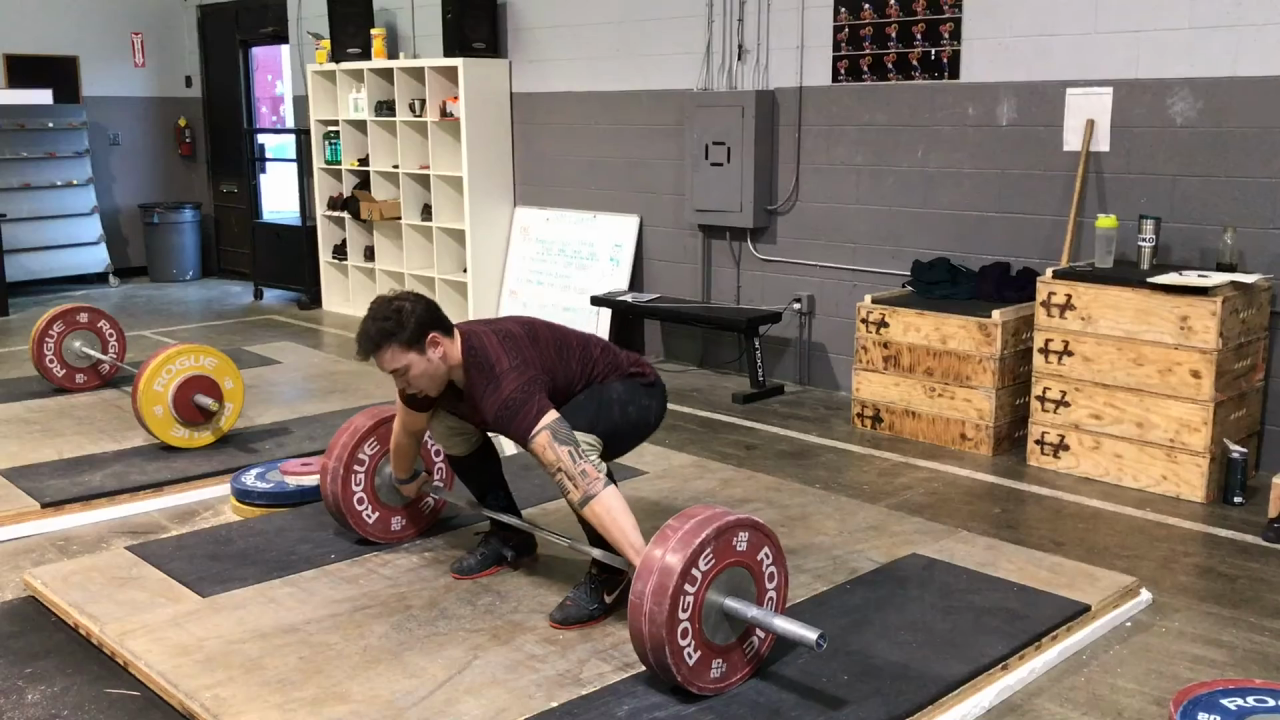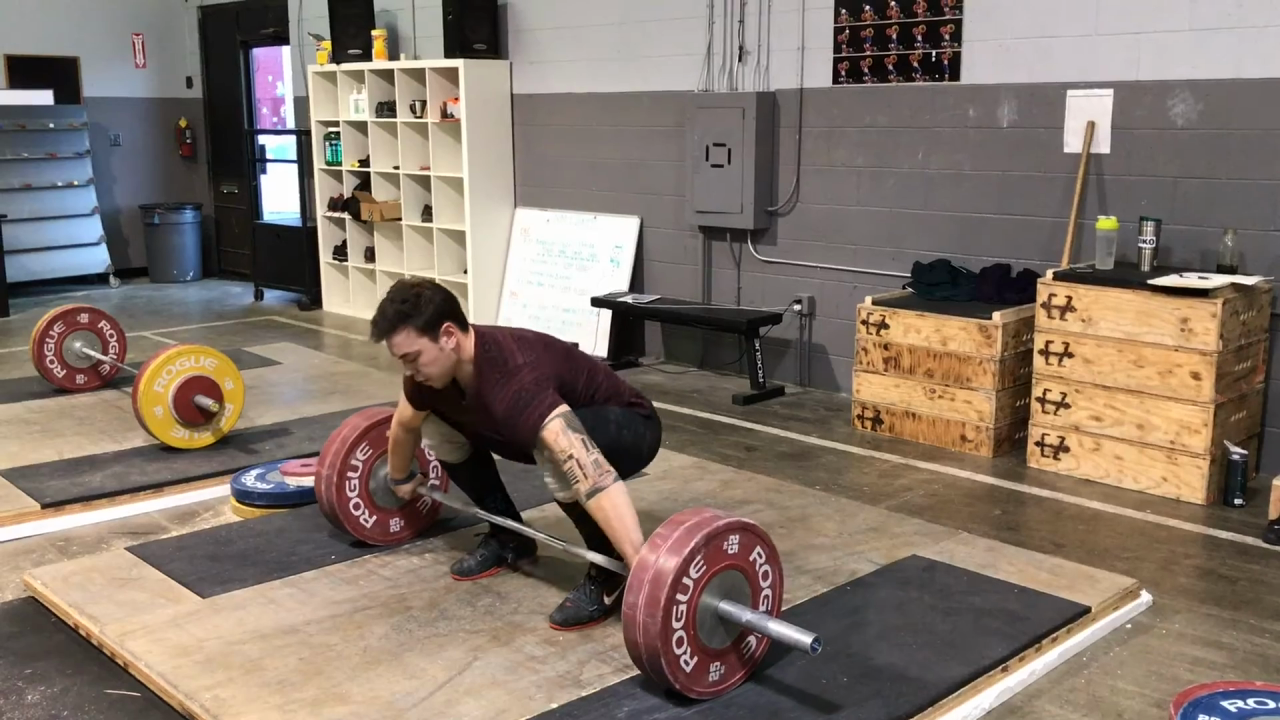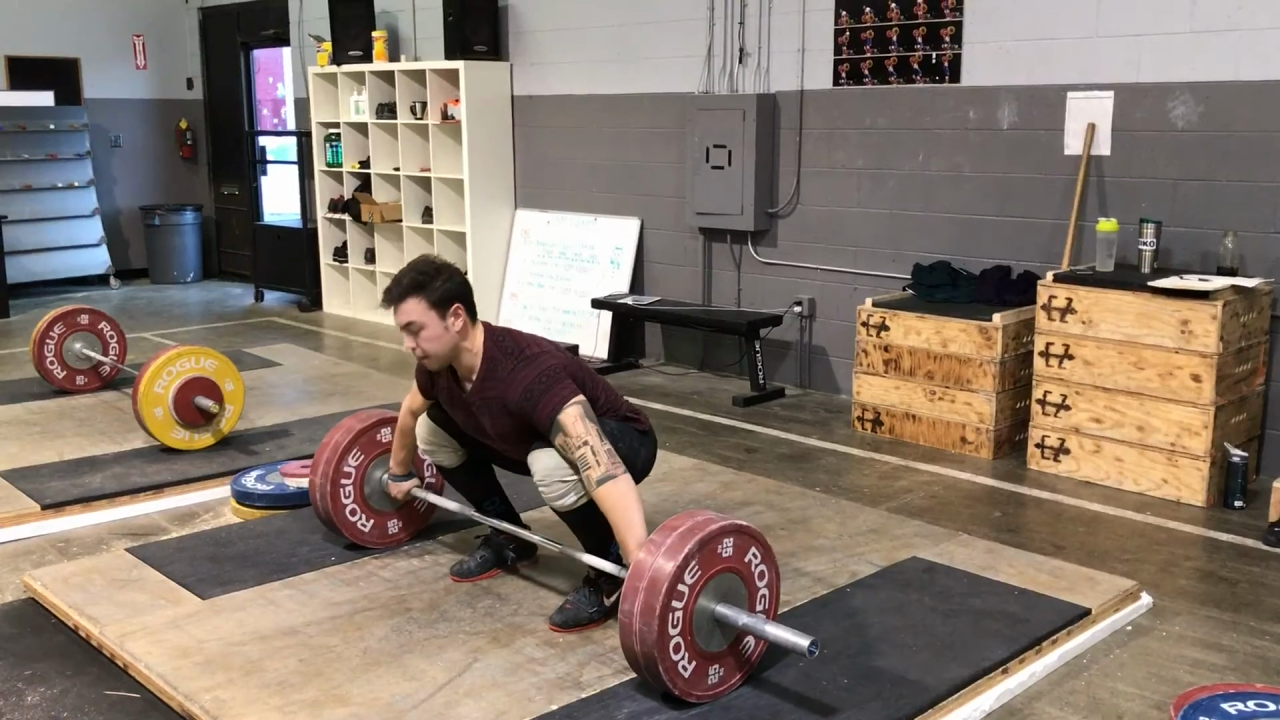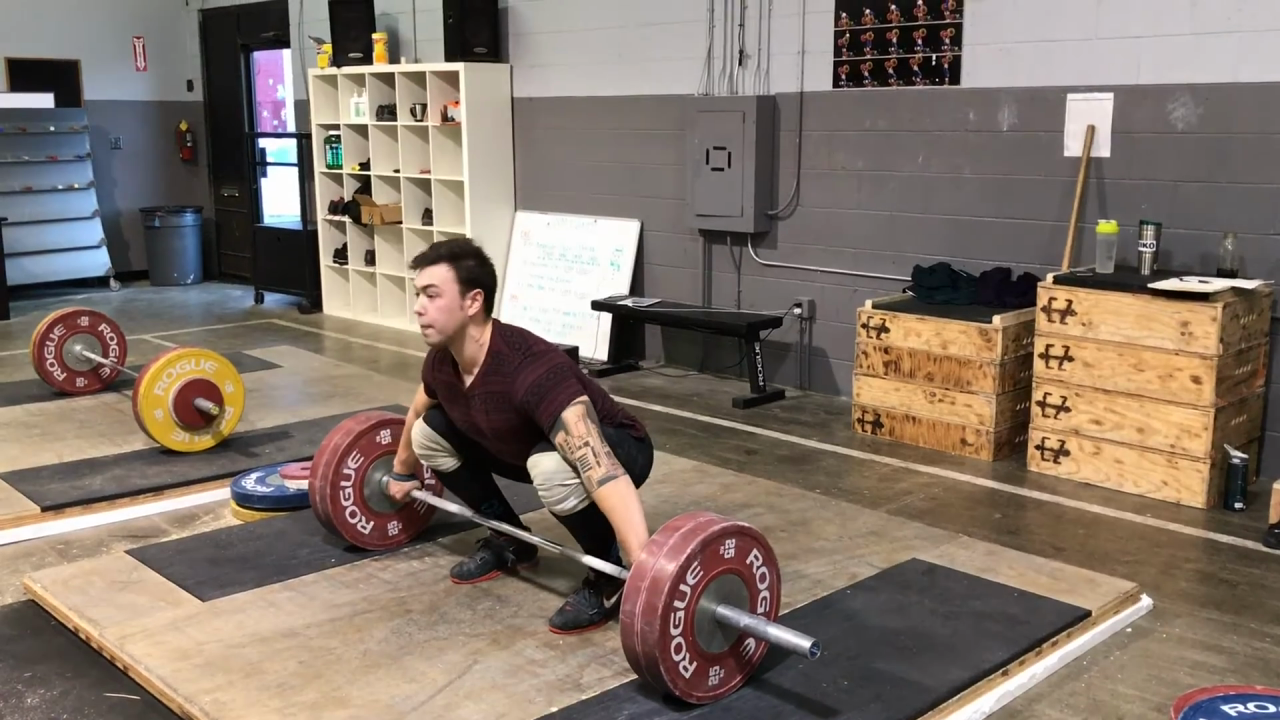
dt=0.3s
person 1, frame 1
left shoulder: (501, 380)
right shoulder: (431, 364)
left elbow: (581, 479)
right elbow: (407, 430)
right wrist: (405, 480)
left hip: (629, 393)
right hip: (565, 392)
left knee: (569, 447)
right knee: (444, 423)
left ankle: (611, 572)
right ankle: (509, 536)
person 1, frame 2
left shoulder: (513, 378)
right shoulder: (433, 367)
left elbow: (588, 472)
right elbow: (405, 426)
right wrist: (400, 479)
left hip: (628, 425)
left knee: (562, 460)
right knee: (438, 429)
left ankle: (611, 573)
right ankle: (509, 538)
person 1, frame 3
left shoulder: (526, 372)
right shoulder: (438, 366)
left elbow: (600, 467)
right elbow: (411, 412)
right wrist: (399, 472)
left hip: (623, 442)
left knee: (553, 464)
right knee: (433, 429)
left ankle: (610, 573)
right ankle: (508, 538)
person 1, frame 4
left shoulder: (532, 369)
right shoulder: (441, 362)
left elbow: (600, 468)
right elbow: (416, 415)
right wrist: (401, 473)
left hip: (618, 446)
left knee: (553, 468)
right knee: (431, 431)
left ankle: (610, 577)
right ankle: (509, 541)
